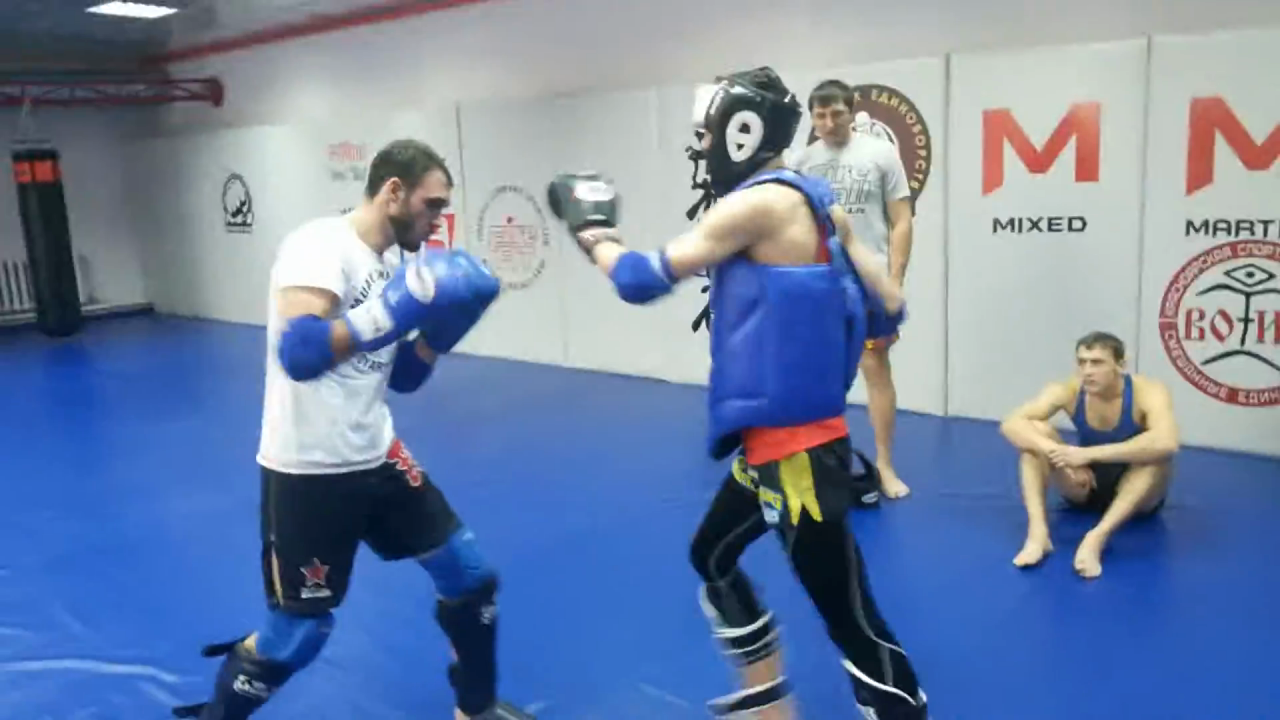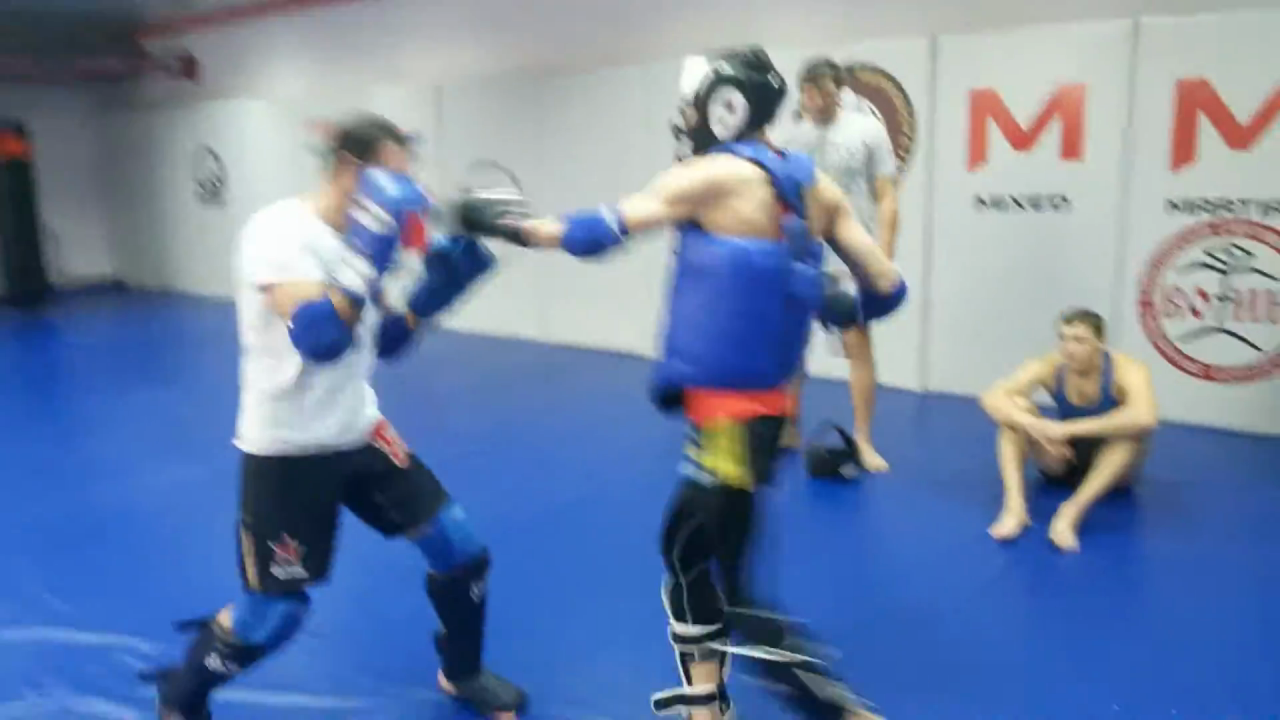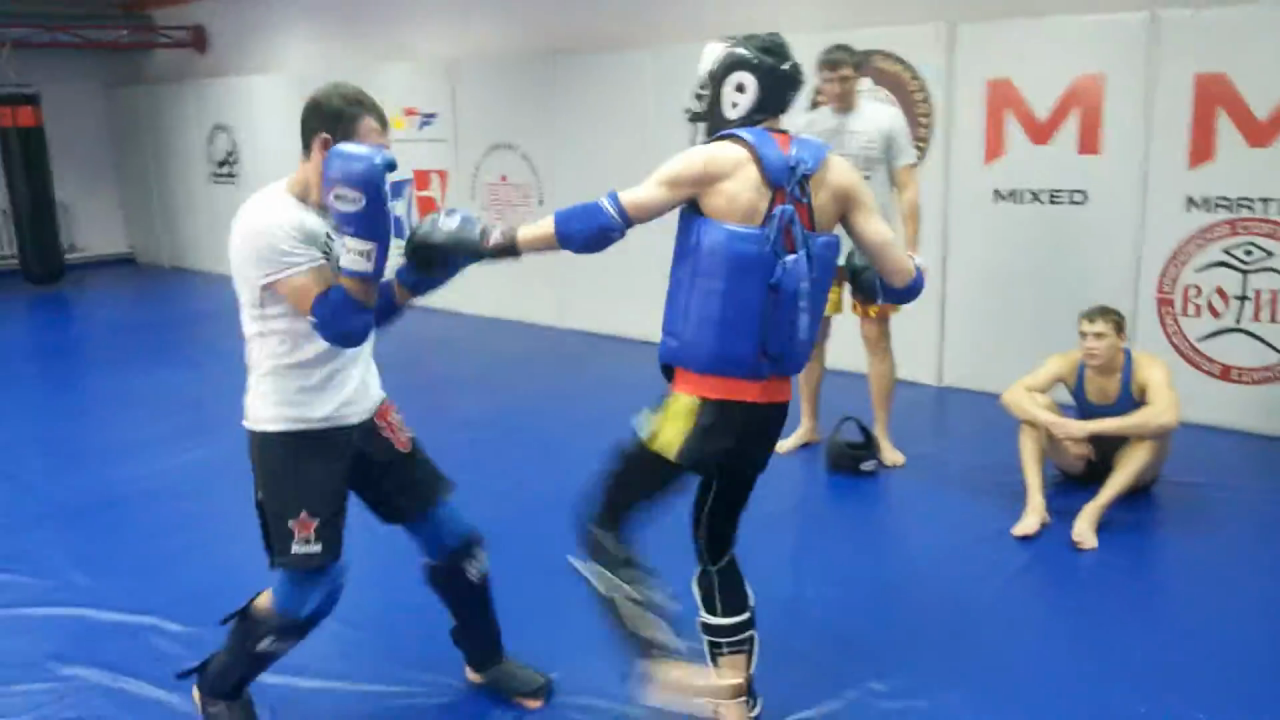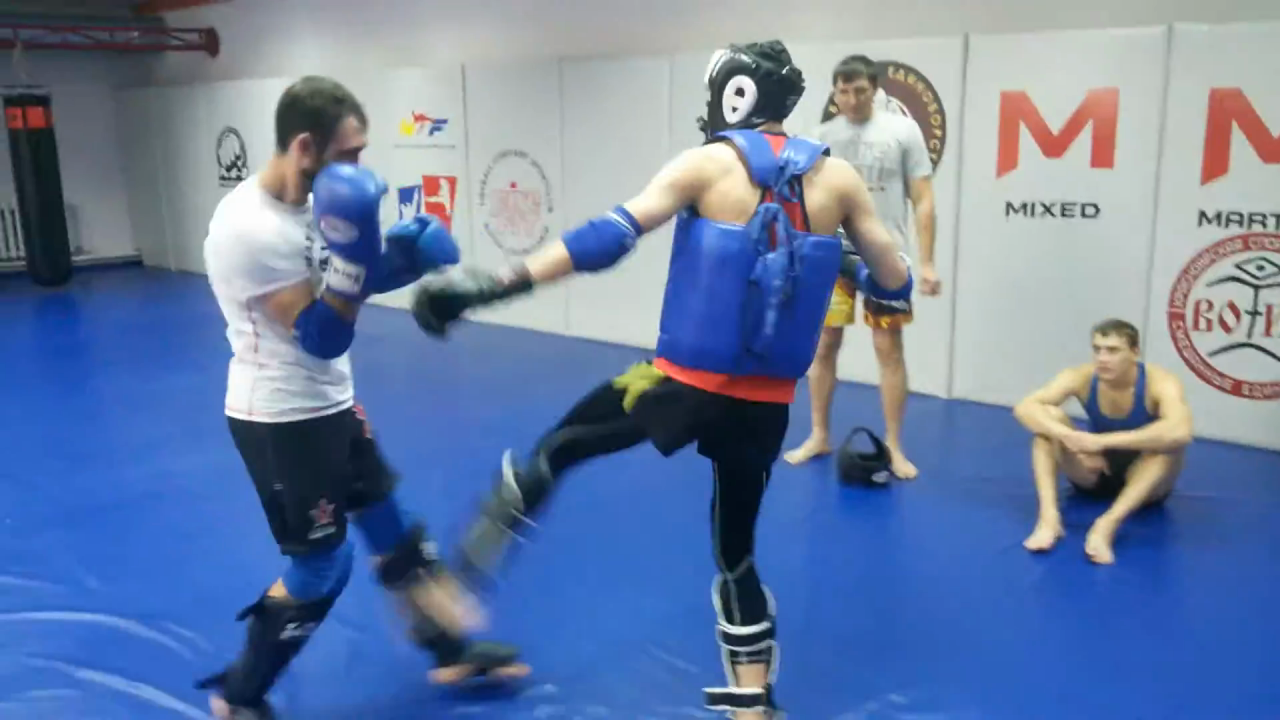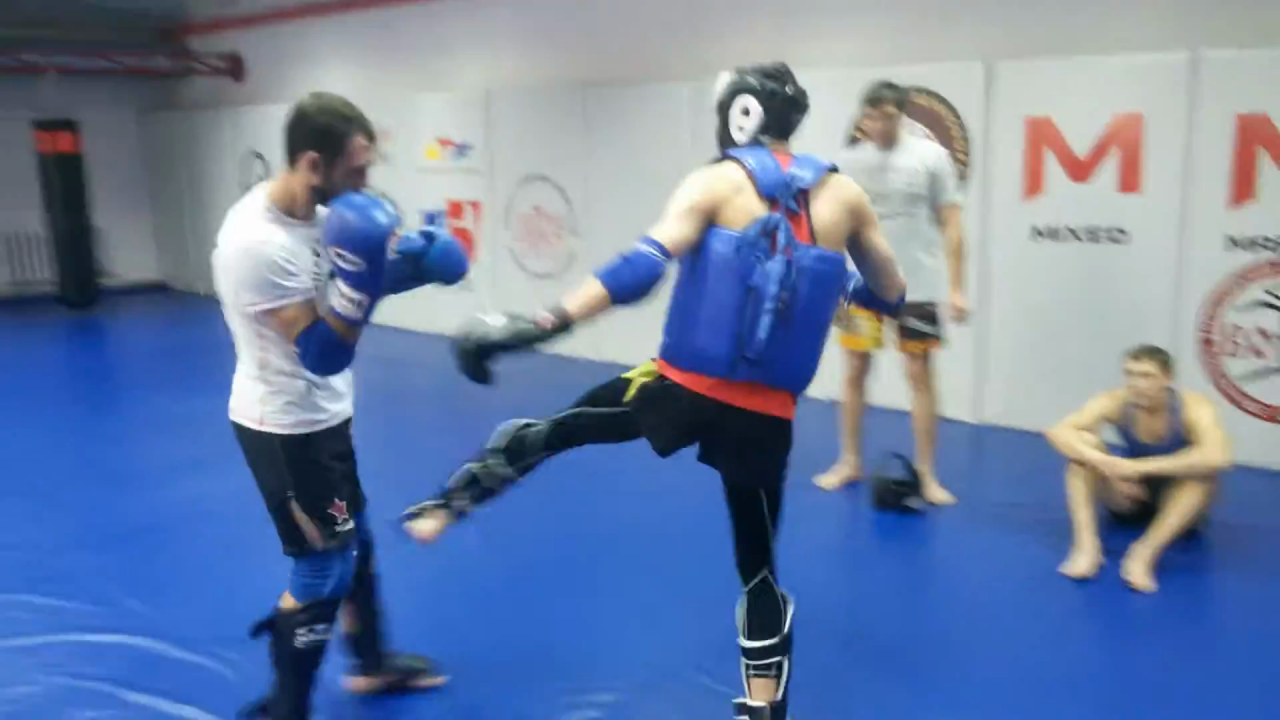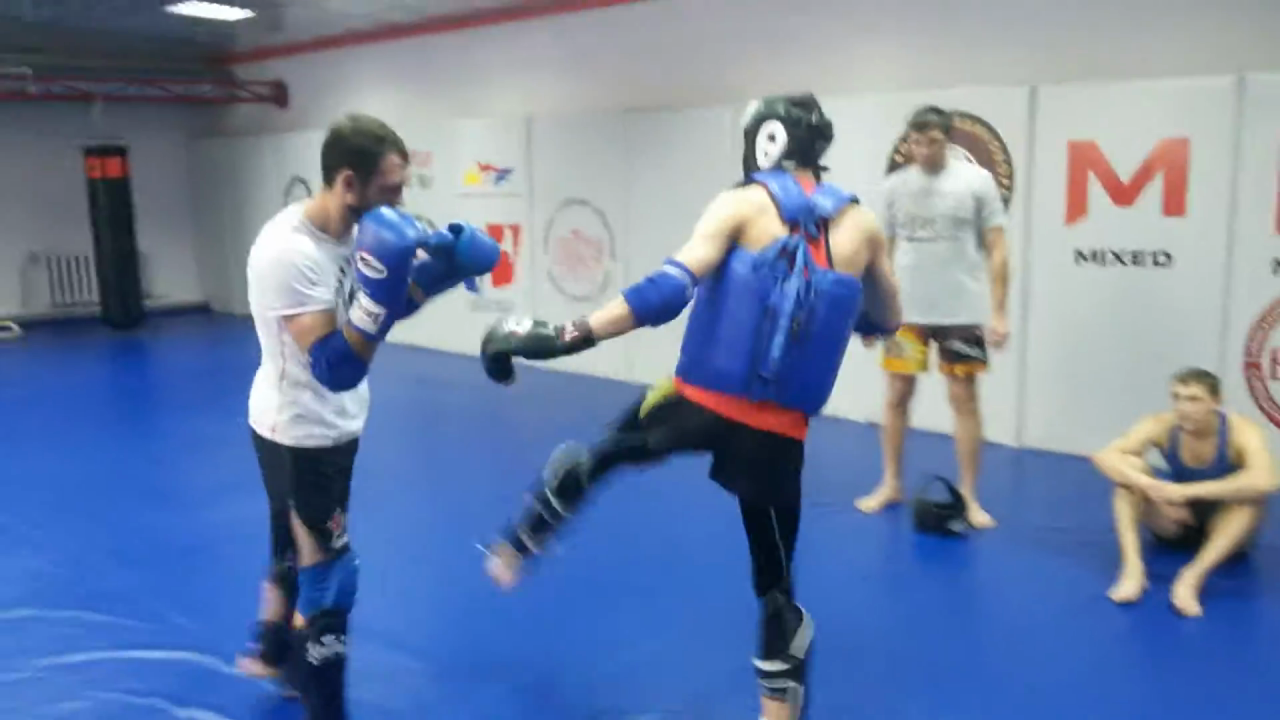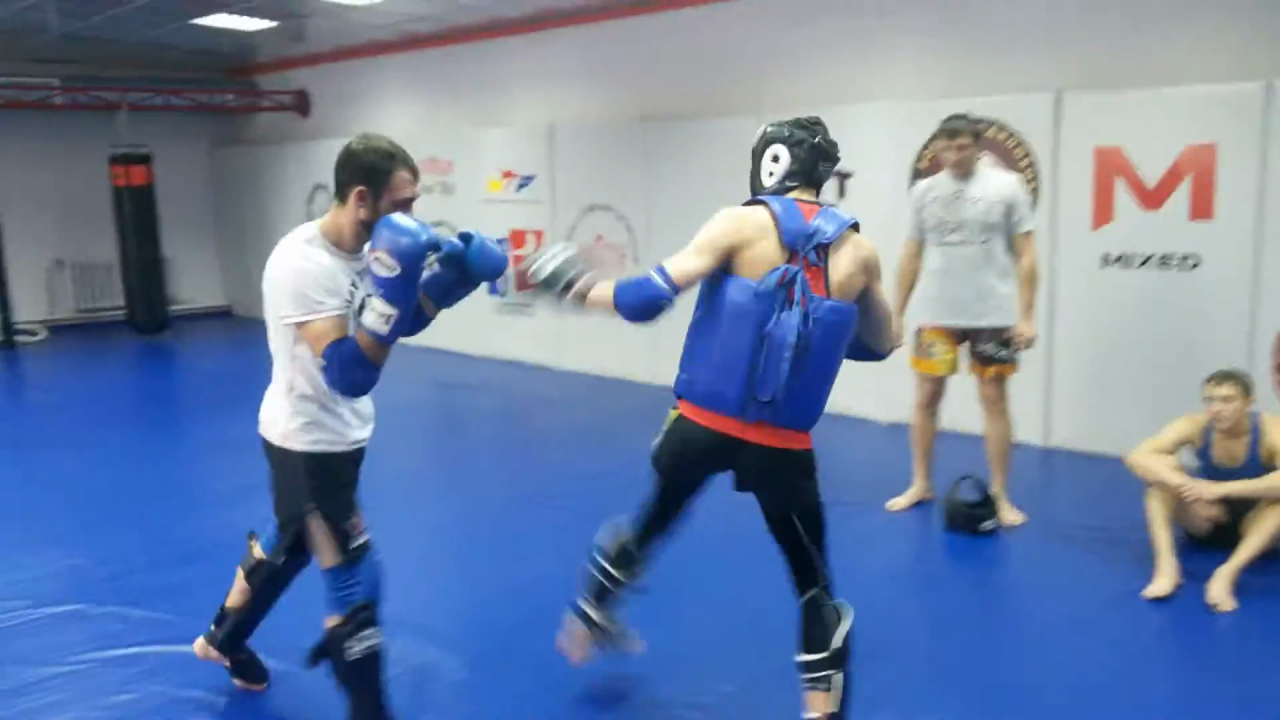
dt=0.1s
person 1, frame 1
left shoulder: (756, 203)
right shoulder: (819, 207)
left elbow: (645, 280)
right elbow: (888, 308)
left wrist: (590, 227)
left hip: (794, 446)
right hip: (782, 437)
left knee: (852, 619)
right knee: (711, 557)
person 1, frame 2
left shoulder: (716, 177)
right shoulder: (815, 186)
left elbow: (601, 231)
right elbow: (885, 288)
left wrist: (508, 221)
right wrist: (841, 303)
left hip: (728, 412)
right hip: (766, 405)
right knee: (685, 549)
person 1, frame 3
left shoulder: (715, 161)
right shoulder: (836, 174)
left elbow: (603, 222)
right elbow: (903, 282)
left wrist: (489, 241)
right wrist: (866, 279)
left hip: (709, 395)
right hip: (769, 400)
left knee: (605, 533)
right knee: (714, 548)
person 1, frame 4
left shoulder: (706, 164)
right shoulder: (838, 178)
left elbow: (607, 239)
right elbow: (895, 286)
left wrist: (501, 281)
right wrist: (841, 268)
left hip: (687, 380)
right hip: (767, 399)
left knee: (556, 447)
right knee: (737, 553)
left ankle: (474, 559)
person 1, frame 5
left shoulder: (716, 182)
right shoulder: (844, 194)
left elbow: (640, 269)
right elbow: (890, 294)
left wrist: (537, 325)
left hip: (682, 386)
right hip: (767, 413)
left knee: (552, 433)
right knee: (757, 568)
left ankle: (445, 507)
person 1, frame 6
left shoulder: (742, 206)
right shoulder: (862, 226)
left elbow: (664, 294)
right elbow: (883, 320)
left wrist: (561, 335)
left hip: (697, 403)
right hip: (775, 431)
left knee: (597, 458)
right knee: (776, 588)
left ankle: (515, 548)
person 1, frame 7
left shoulder: (740, 223)
right shoulder: (859, 252)
left elbow: (648, 298)
right elbow: (878, 347)
left wrist: (577, 282)
left hip: (702, 421)
right hip: (781, 444)
left knee: (654, 522)
right knee: (814, 586)
left ankle: (589, 622)
person 2, frame 1
left shoulder: (396, 265)
right shoulder: (319, 247)
right elbow: (300, 355)
left wrist: (448, 318)
right wrist: (398, 306)
left hip: (375, 454)
right hip: (308, 471)
left knee: (470, 575)
right knee: (298, 631)
person 2, frame 2
left shoulder: (358, 235)
right shoulder: (279, 236)
left elbow: (385, 341)
right elbow: (322, 341)
left wrist: (440, 284)
right wrist: (372, 244)
left hip: (357, 432)
right hip: (287, 451)
left knee: (460, 550)
right knee: (269, 613)
left ankle: (463, 670)
person 2, frame 3
left shoulder: (348, 209)
right shoulder: (270, 222)
left elbow: (377, 307)
right elbow: (345, 325)
left wrist: (427, 268)
right wrist: (360, 223)
left hip: (361, 411)
right hip: (294, 429)
left knee: (452, 535)
right knee: (310, 588)
left ankle: (486, 660)
person 2, frame 4
left shoulder: (310, 197)
right shoulder: (250, 230)
left elbow: (341, 282)
right elbow: (325, 338)
left wrist: (405, 252)
right wrist: (349, 243)
left hip: (329, 405)
right hip: (280, 420)
left knee: (392, 527)
right knee: (320, 568)
left ankle: (453, 650)
person 2, frame 5
left shoulder: (319, 211)
right shoulder: (257, 242)
left elbow: (335, 293)
right elbow: (326, 356)
left wrist: (408, 261)
right wrist: (359, 268)
left hip: (321, 414)
right hip: (285, 427)
left knee: (353, 543)
right knee: (324, 570)
left ankle: (373, 661)
person 2, frame 6
left shoulder: (349, 229)
right shoulder: (286, 252)
left elbow: (389, 305)
right elbow: (339, 368)
left wrist: (443, 262)
right wrist: (377, 278)
left hip: (323, 429)
right hip: (299, 437)
left knee: (305, 549)
right knee: (329, 583)
left ankle: (272, 650)
person 2, frame 7
left shoulder: (362, 245)
right shoulder: (304, 265)
left elbow: (397, 322)
right elbow: (352, 375)
left wrist: (448, 277)
right wrist: (391, 287)
left hip: (328, 438)
right hip: (312, 443)
left knee: (284, 545)
right knee: (355, 584)
left ankle: (224, 641)
person 3, frame 1
left shoulder: (881, 154)
right shoulder: (801, 161)
left elbow: (902, 223)
left wrist: (895, 282)
left knee: (876, 369)
left ankle: (884, 466)
person 3, frame 2
left shoulder: (868, 131)
right shoulder: (790, 139)
left elbow: (887, 199)
left wrist: (886, 258)
left knee: (857, 346)
left ankle: (863, 441)
right ankle: (789, 433)
person 3, frame 3
left shoulder: (888, 119)
right shoulder: (807, 127)
left elbow: (907, 188)
left wrist: (910, 249)
left knee: (876, 338)
right knee: (811, 336)
left ankle: (882, 435)
right ankle: (808, 425)
person 3, frame 4
left shoulder: (904, 131)
right shoulder: (823, 136)
left elbow: (923, 200)
left wrist: (927, 261)
left knee: (889, 350)
right knee: (824, 347)
left ankle: (894, 447)
right ankle: (819, 436)
person 3, frame 5
left shoulder: (932, 156)
right shoulder: (849, 161)
left elbow: (952, 225)
left wrist: (956, 288)
left hip: (917, 289)
left knee: (920, 375)
right knee: (853, 371)
left ankle: (926, 473)
right ankle: (850, 462)
person 3, frame 6
left shoulder: (977, 180)
right shoulder: (895, 185)
left elbow: (997, 252)
right elbow: (883, 252)
left wrist: (998, 312)
left hip: (962, 314)
right hip: (906, 312)
left knee: (963, 399)
right knee: (897, 395)
left ankle: (969, 495)
right ankle: (891, 484)
person 3, frame 7
left shoulder: (1007, 186)
right shoulder: (924, 191)
left elbow: (1025, 256)
right elbow: (910, 257)
left wrist: (1026, 315)
right wrist: (897, 314)
left hip: (992, 316)
right hip: (935, 316)
left knee: (994, 399)
right knee: (926, 396)
left ankle: (999, 494)
right ankle: (921, 483)
person 4, frame 1
left shoulder: (1147, 393)
right shoulder: (1068, 391)
left elbow: (1167, 443)
right elbow: (1011, 424)
left wrist: (1090, 454)
right wrist: (1055, 451)
left hip: (1134, 492)
right hip: (1085, 483)
left knee: (1158, 454)
right knee: (1034, 432)
left ankle: (1097, 537)
right ankle: (1037, 530)
person 4, frame 2
left shoulder: (1126, 370)
right shoulder: (1048, 367)
left elbow: (1145, 418)
right elbow: (991, 399)
left wrist: (1069, 429)
right wrist: (1036, 427)
left hip: (1109, 465)
right hip: (1062, 458)
left knee: (1135, 430)
right knee: (1013, 408)
left ankle: (1073, 510)
right ankle: (1015, 504)
person 4, frame 3
left shoulder: (1146, 368)
right shoulder: (1068, 364)
left elbow: (1167, 418)
right elbow: (1011, 395)
left wrist: (1089, 427)
right wrist: (1055, 424)
left hip: (1129, 465)
right hip: (1081, 457)
left knee: (1157, 430)
right knee: (1034, 404)
left ankle: (1094, 510)
right ankle: (1035, 502)
person 4, frame 4
left shoulder: (1160, 383)
right shoulder: (1081, 377)
left elbow: (1180, 432)
right elbow: (1024, 408)
left wrist: (1103, 441)
right wrist: (1069, 437)
left hip: (1140, 477)
right hip: (1093, 470)
left knee: (1170, 444)
right knee: (1048, 417)
left ankle: (1108, 524)
right ankle: (1049, 516)
person 4, frame 5
left shoulder: (1195, 408)
right shoulder: (1115, 402)
left elbow: (1218, 458)
right elbow: (1058, 432)
left wrist: (1140, 467)
right wrist: (1105, 462)
left hip: (1174, 503)
right hip: (1128, 496)
left knee: (1206, 471)
right knee: (1082, 444)
left ankle: (1147, 551)
right ankle: (1086, 543)
person 4, frame 6
left shoulder: (1242, 432)
right shoulder: (1162, 426)
left elbow: (1267, 482)
right elbow: (1104, 457)
left wrist: (1187, 491)
right wrist: (1151, 487)
left hip: (1222, 527)
right hip: (1174, 522)
left knee: (1254, 496)
right knee: (1130, 469)
left ankle: (1193, 575)
right ankle: (1132, 566)
person 4, frame 7
right shoulder: (1195, 426)
right elbow: (1137, 457)
left wrist: (1220, 489)
right wrist: (1185, 487)
left hip: (1252, 525)
right hip: (1206, 520)
right knee: (1161, 468)
left ankle: (1227, 572)
right ankle: (1166, 564)
